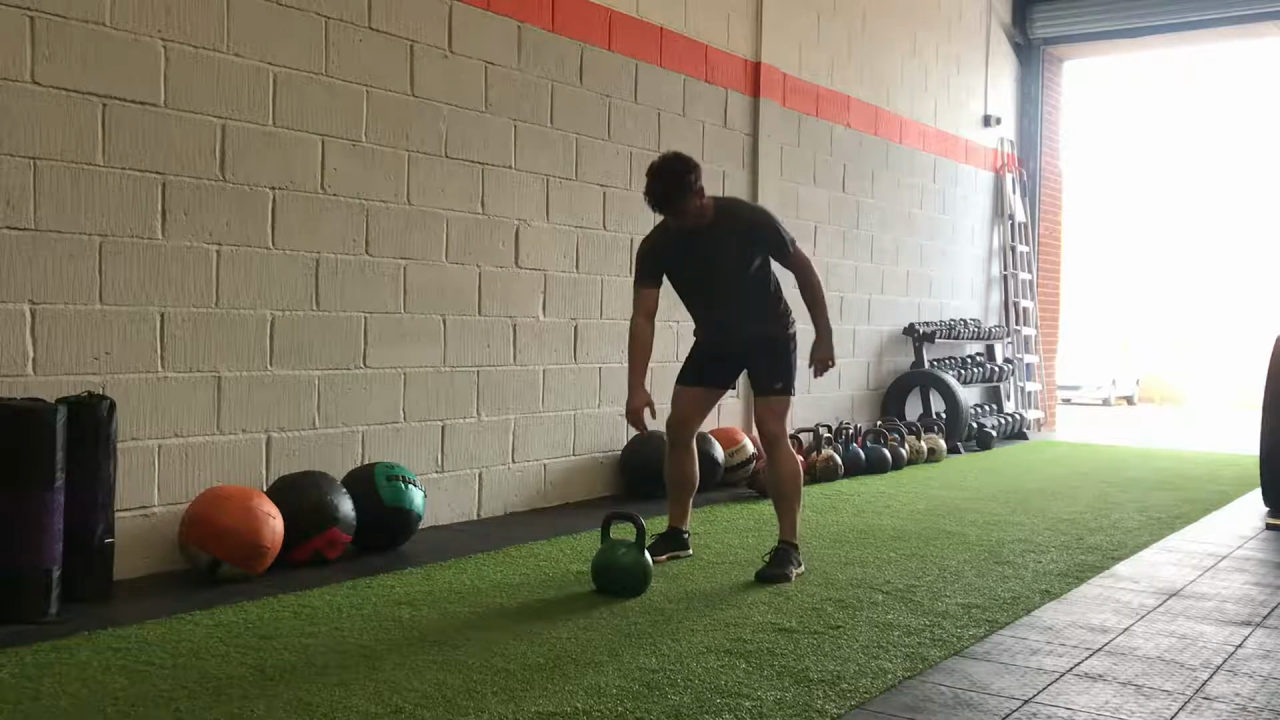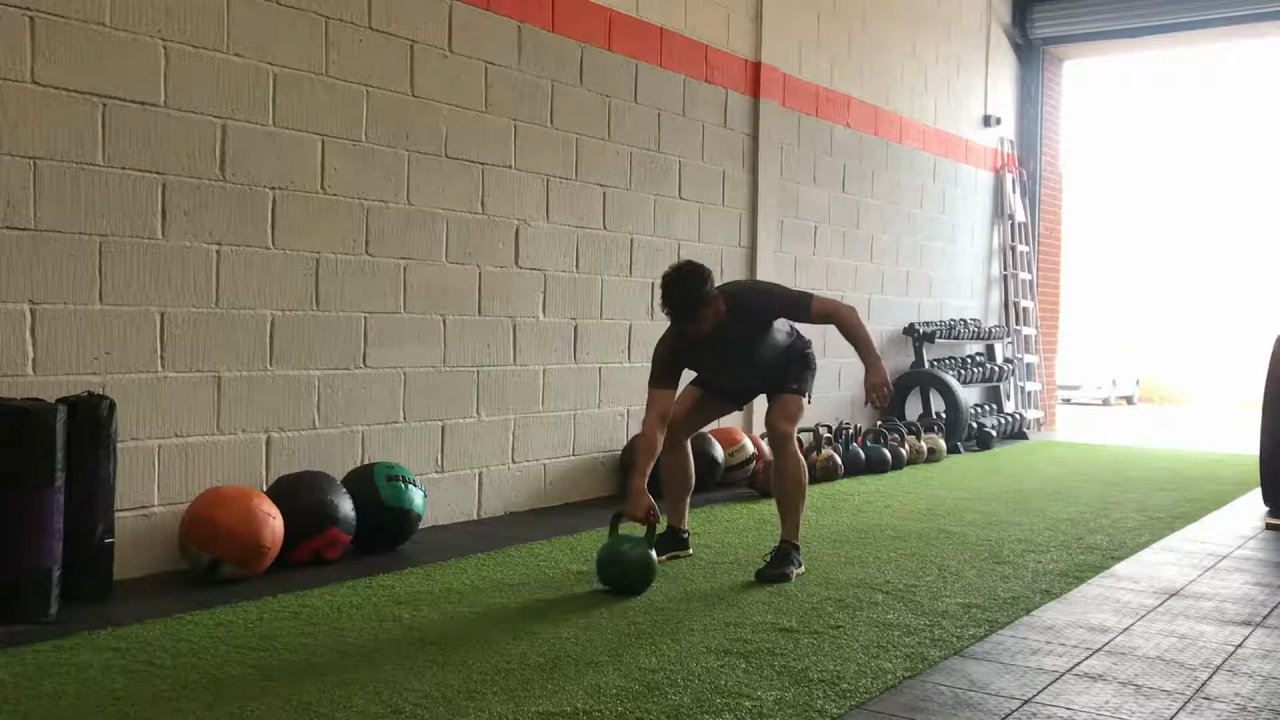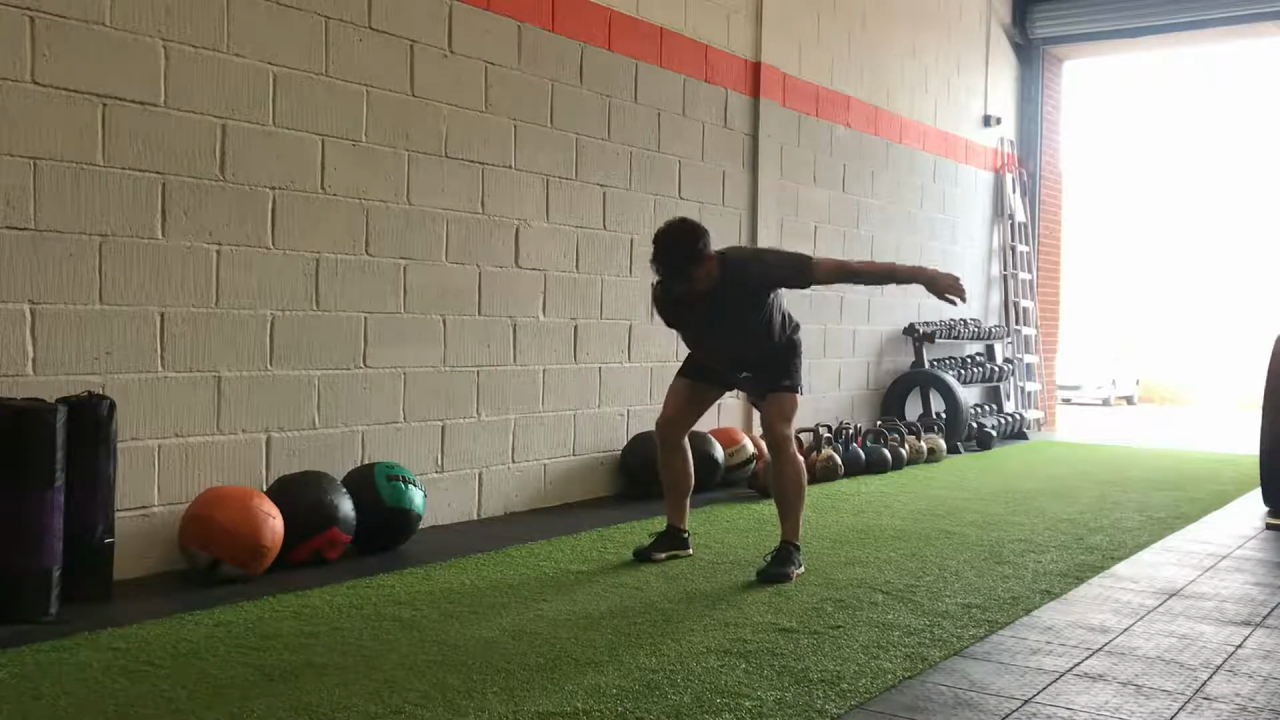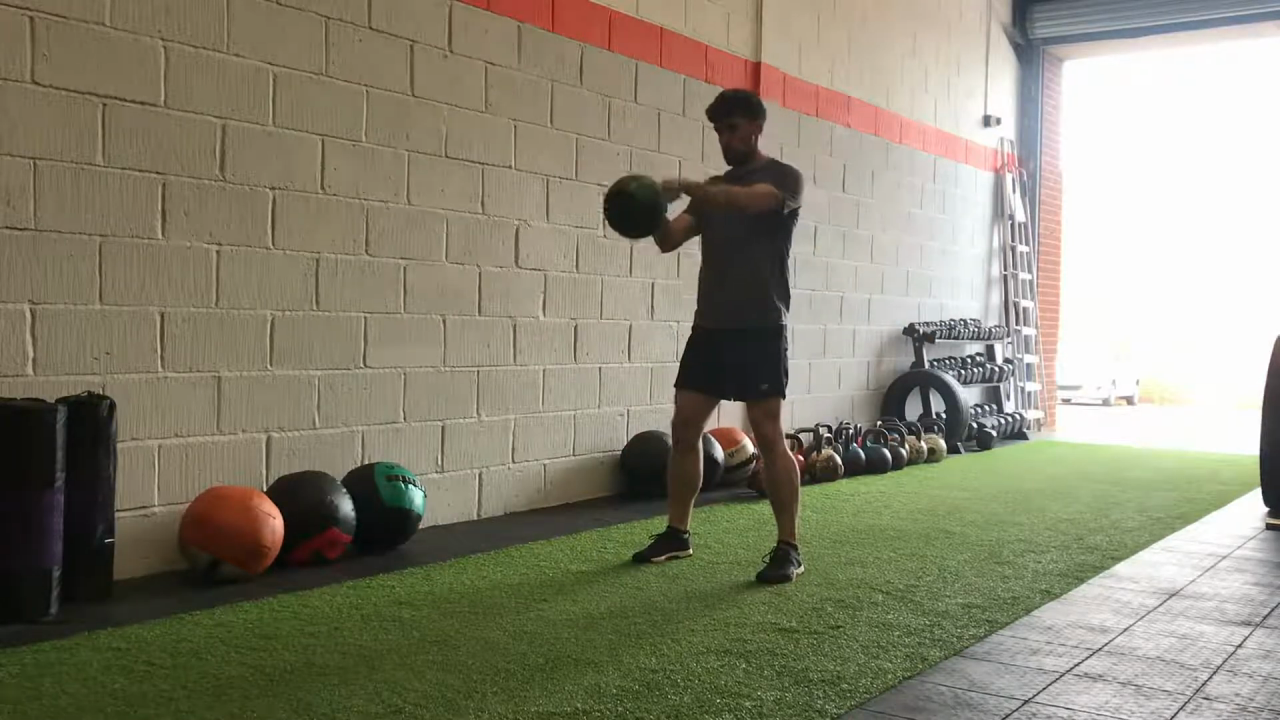
dt=1s
person 1, frame 1
left shoulder: (748, 219)
right shoulder: (656, 245)
left elbow: (802, 269)
right elbow: (643, 317)
left wrist: (824, 335)
right wrist: (637, 388)
left hip: (770, 334)
right hip: (715, 340)
left knee: (771, 431)
right knee: (678, 427)
left ankle: (789, 547)
right ankle: (677, 533)
person 1, frame 2
left shoulder: (754, 298)
right shoulder: (674, 344)
left elbow: (841, 311)
right elbow: (656, 419)
left wrist: (873, 365)
right wrist: (637, 486)
left hip: (789, 362)
right hip: (728, 375)
left knee: (780, 431)
right knee: (674, 428)
left ankle: (790, 549)
right ankle: (677, 533)
person 1, frame 3
left shoulder: (754, 266)
right shoulder: (667, 297)
left elbow: (844, 270)
right elbow: (699, 346)
left wrist: (923, 275)
right wrist: (742, 386)
left hip: (775, 352)
right hip: (719, 354)
left knee: (778, 436)
right knee: (668, 427)
left ankle: (790, 548)
right ankle: (676, 533)
person 1, frame 4
left shoulder: (783, 177)
right shoulder: (713, 189)
left elbow: (753, 200)
right elbow: (668, 240)
left wrist: (685, 186)
left hip: (759, 327)
right hip: (710, 326)
left knee: (768, 436)
right knee: (683, 430)
left ankle: (789, 548)
right ankle: (677, 533)
